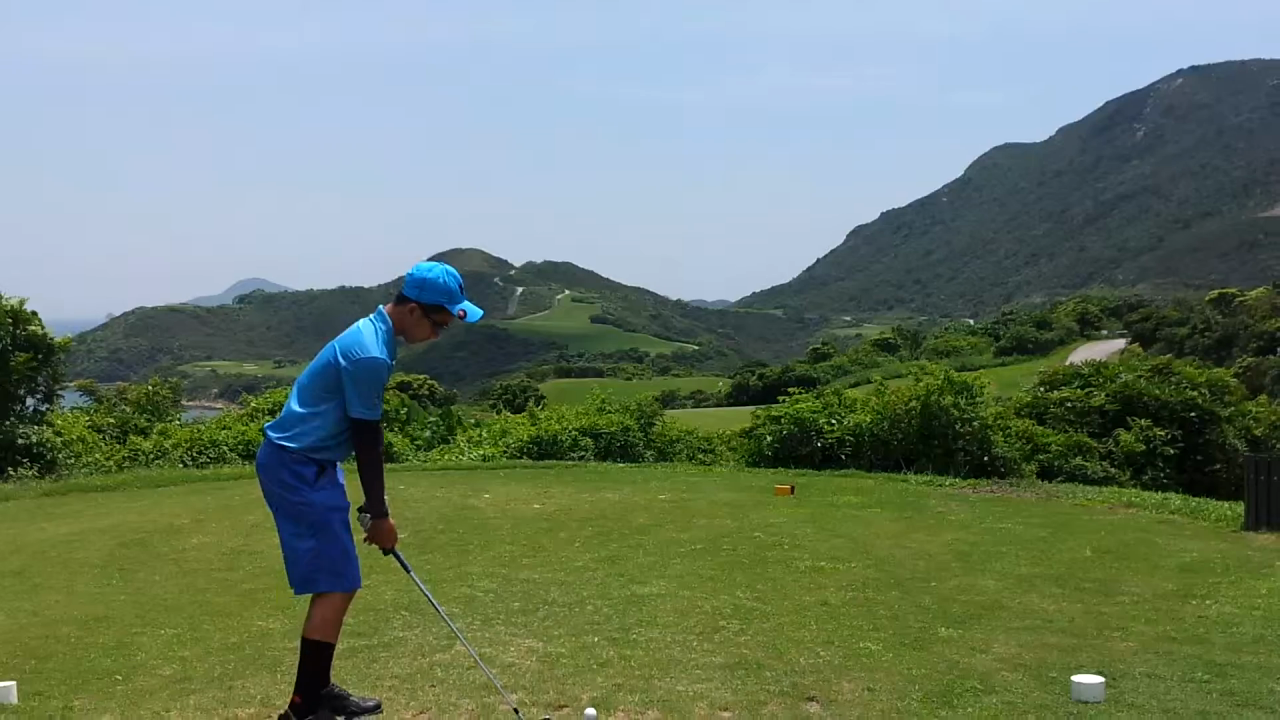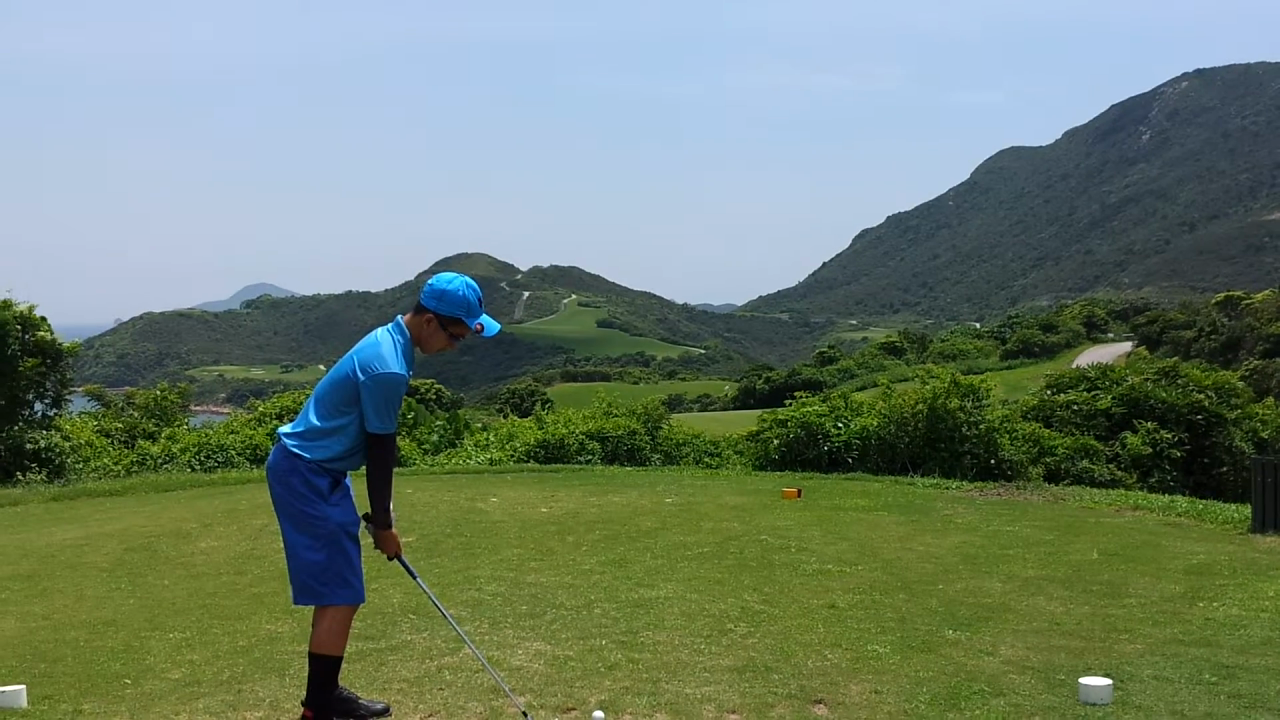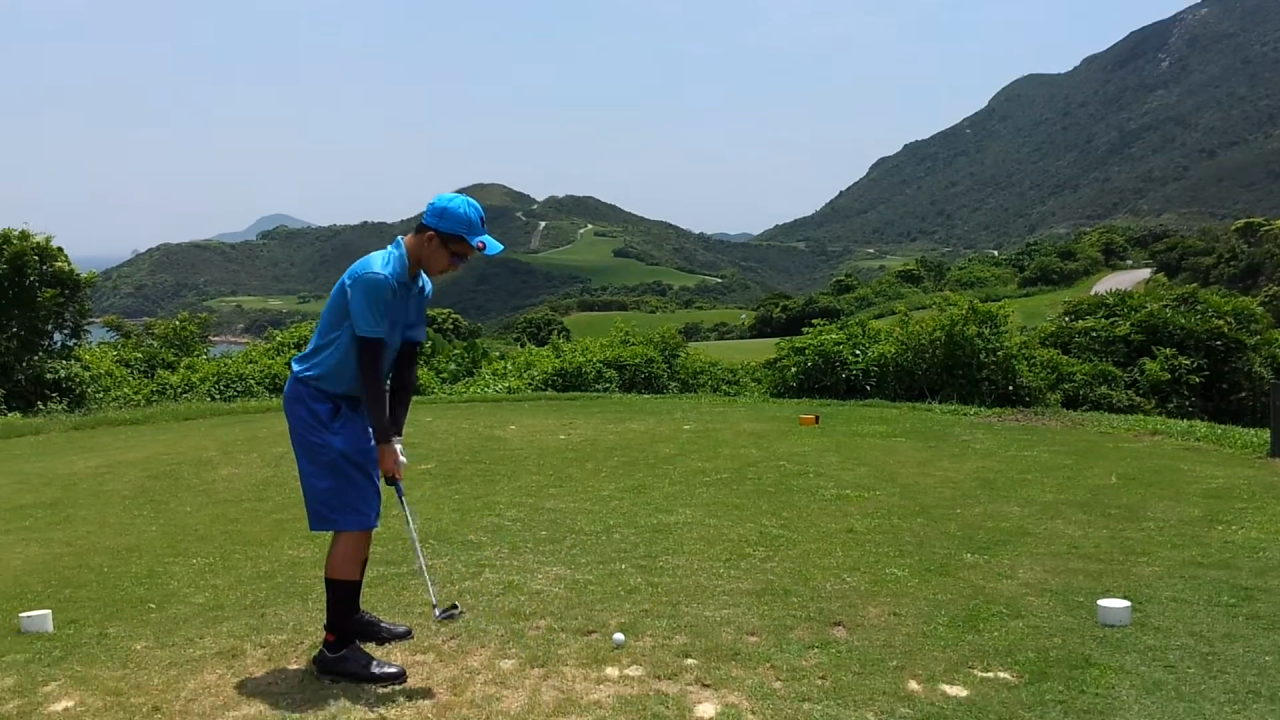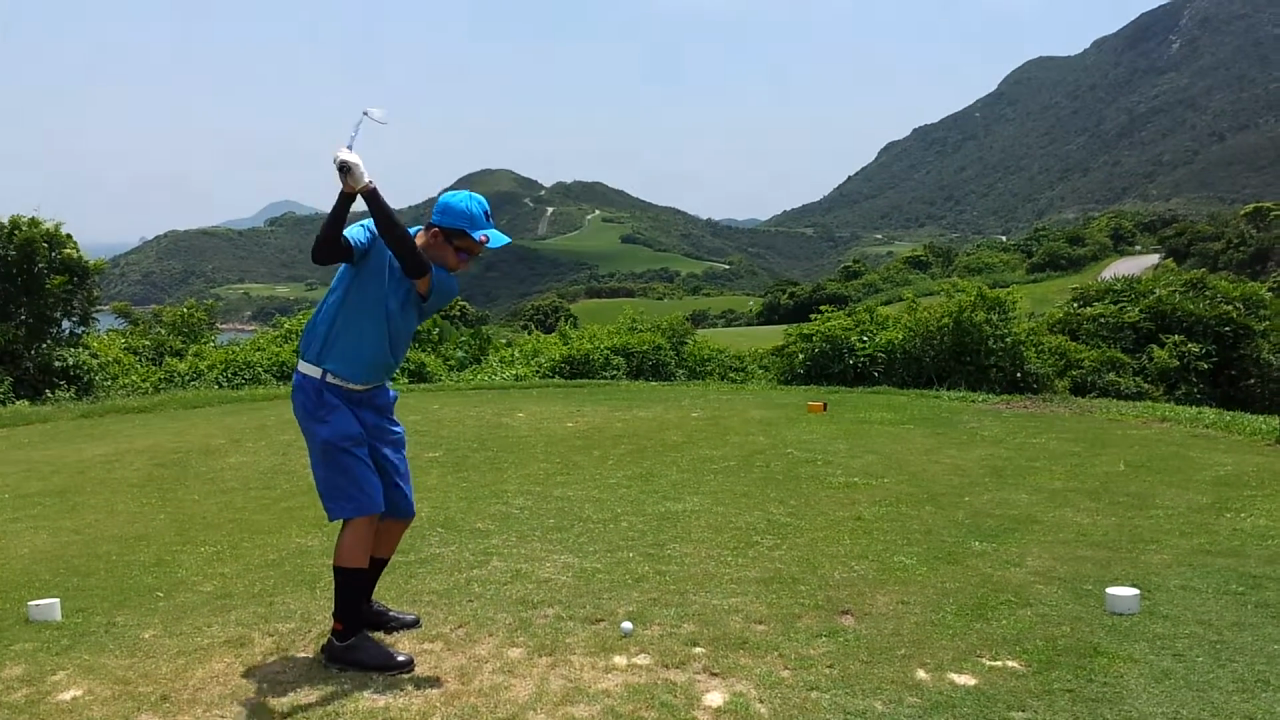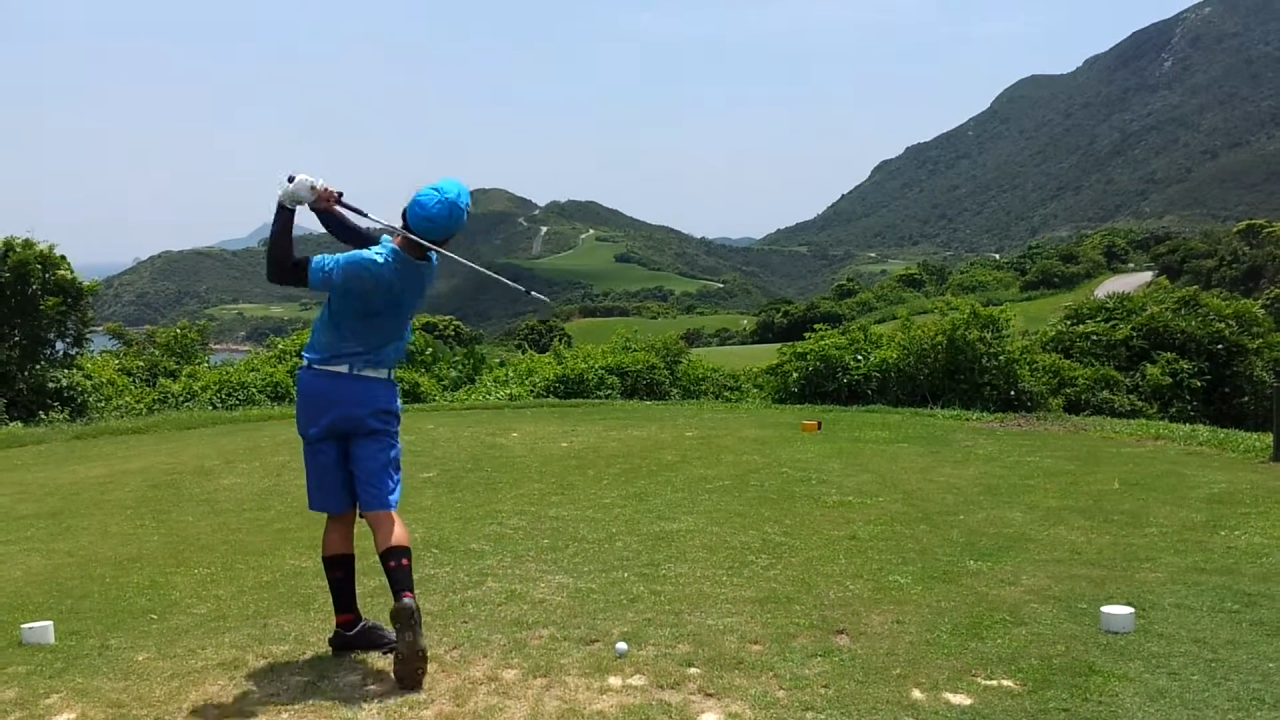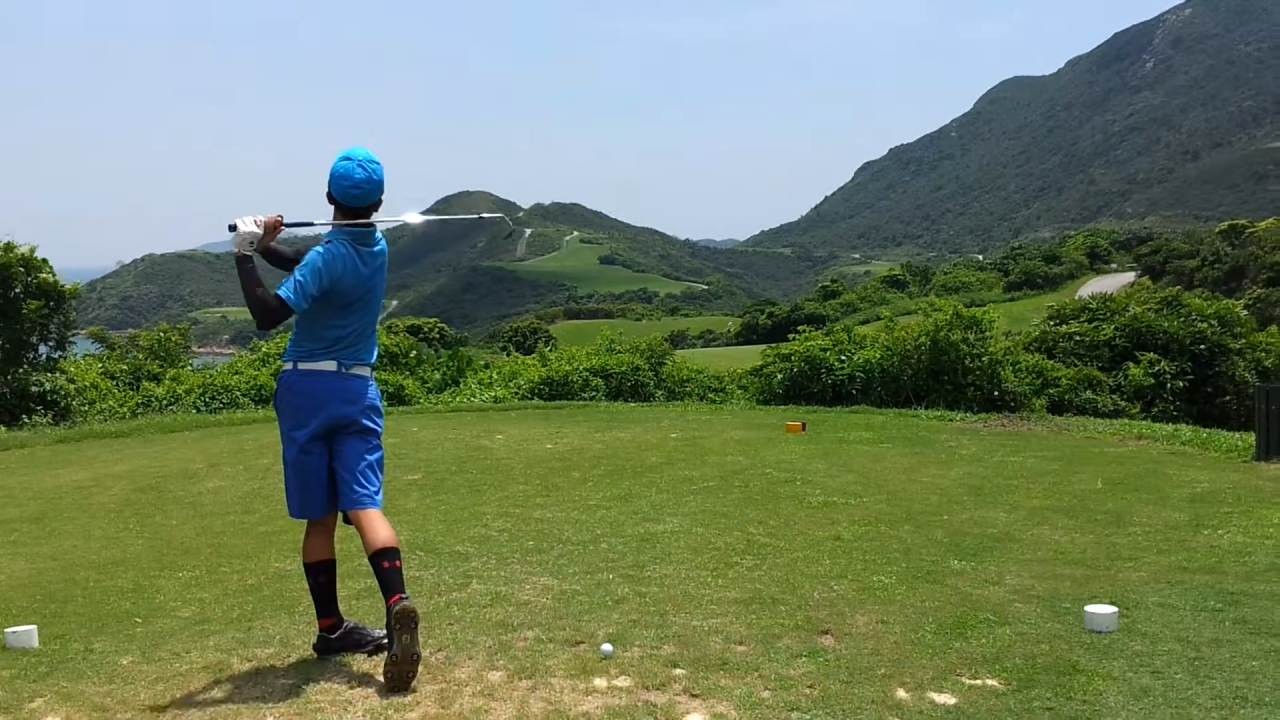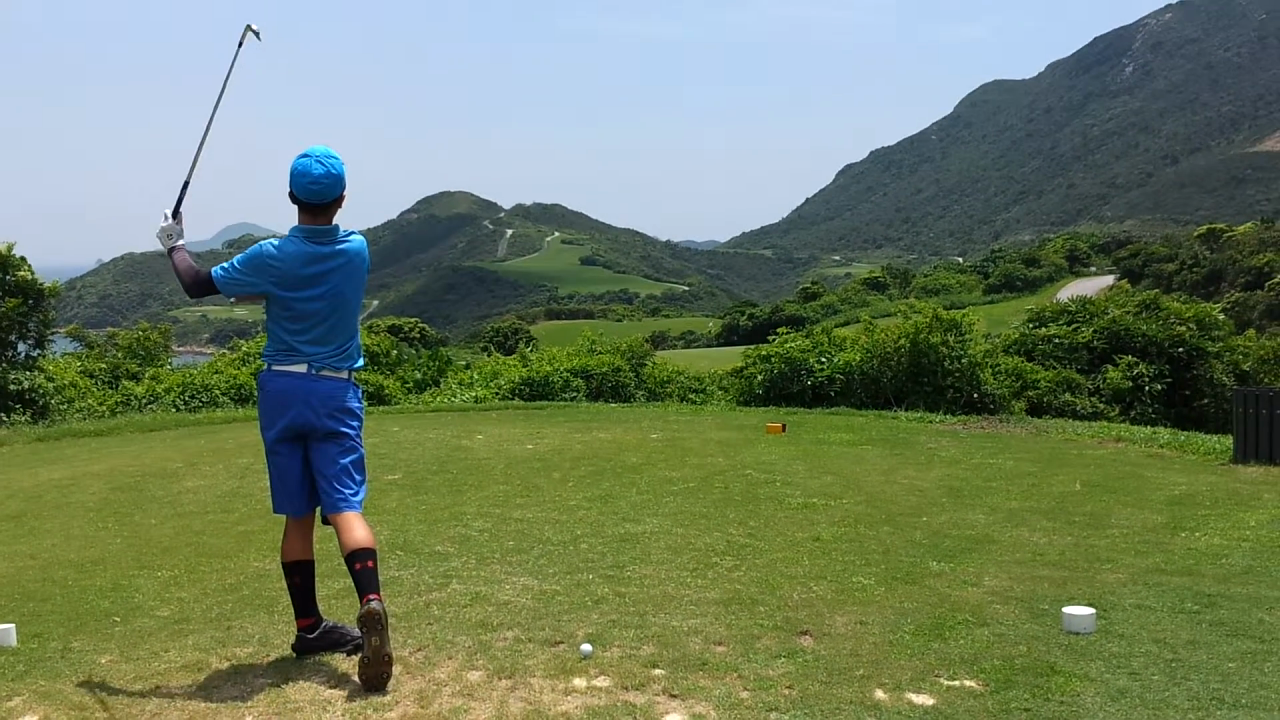
dt=0.7s
person 1, frame 1
left shoulder: (372, 333)
right shoulder: (369, 353)
left elbow: (367, 433)
right elbow: (366, 440)
left wrist: (375, 505)
right wrist: (380, 514)
left hip: (310, 460)
right hip: (295, 464)
left knee: (335, 580)
right knee: (335, 584)
person 1, frame 2
left shoulder: (389, 340)
right shoulder: (388, 368)
left elbow: (382, 445)
right elbow: (378, 452)
left wrist: (381, 512)
right wrist: (382, 524)
left hip: (315, 468)
right hip: (306, 474)
left knee: (336, 590)
right knee: (340, 595)
person 1, frame 3
left shoulder: (419, 285)
right shoulder: (376, 276)
left elbow: (404, 366)
right elbow: (370, 363)
left wrist: (393, 435)
right wrist: (383, 441)
left hip: (349, 401)
right hip: (319, 401)
left knee: (363, 517)
right knee: (352, 520)
left ankle: (349, 617)
right ankle: (335, 647)
person 1, frame 4
left shoulder: (441, 284)
right shoulder: (373, 231)
left elbow: (415, 268)
right elbow: (323, 255)
left wrist: (370, 189)
right wrist: (348, 194)
left hip: (373, 398)
right hip: (324, 393)
left knee: (397, 513)
right knee: (363, 509)
left ankle: (359, 603)
right ankle: (345, 637)
person 1, frame 5
left shoulder: (361, 267)
right shoulder: (426, 268)
left elbow: (280, 272)
right elbow: (371, 242)
left wrist: (289, 204)
right wrist: (323, 204)
left hip: (320, 390)
right hip: (374, 395)
left knee: (338, 512)
right knee: (382, 506)
left ankle: (347, 625)
right ankle: (405, 602)
person 1, frame 6
left shoulder: (328, 256)
right shoulder: (378, 247)
left elbow: (267, 315)
left wrist: (244, 254)
right wrist: (269, 247)
left hip: (306, 388)
right hip: (357, 389)
left knee: (319, 515)
right knee: (364, 504)
left ankle: (331, 627)
right ankle: (398, 603)
person 1, frame 7
left shoulder: (272, 257)
right shoulder: (357, 250)
left elbow: (197, 285)
left wrist: (174, 244)
left hip: (282, 390)
right hip: (336, 392)
left knee: (297, 513)
right knee: (346, 506)
left ankle: (309, 626)
right ankle: (371, 602)
